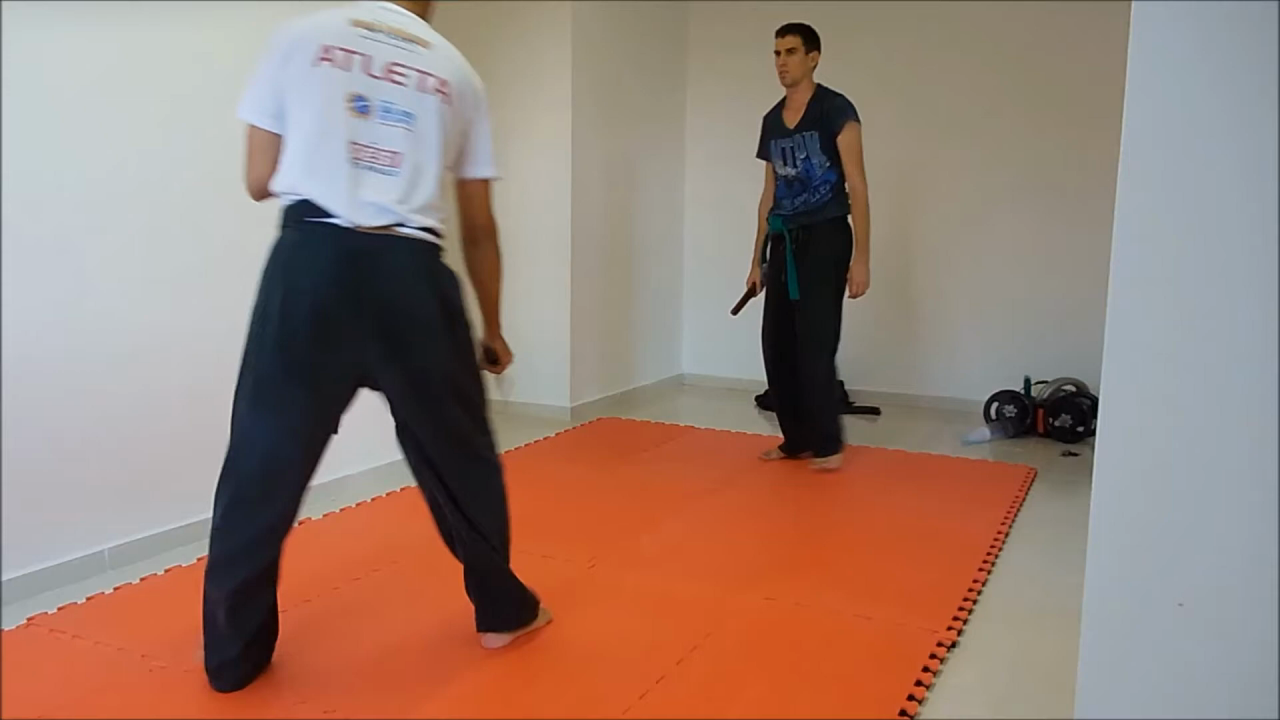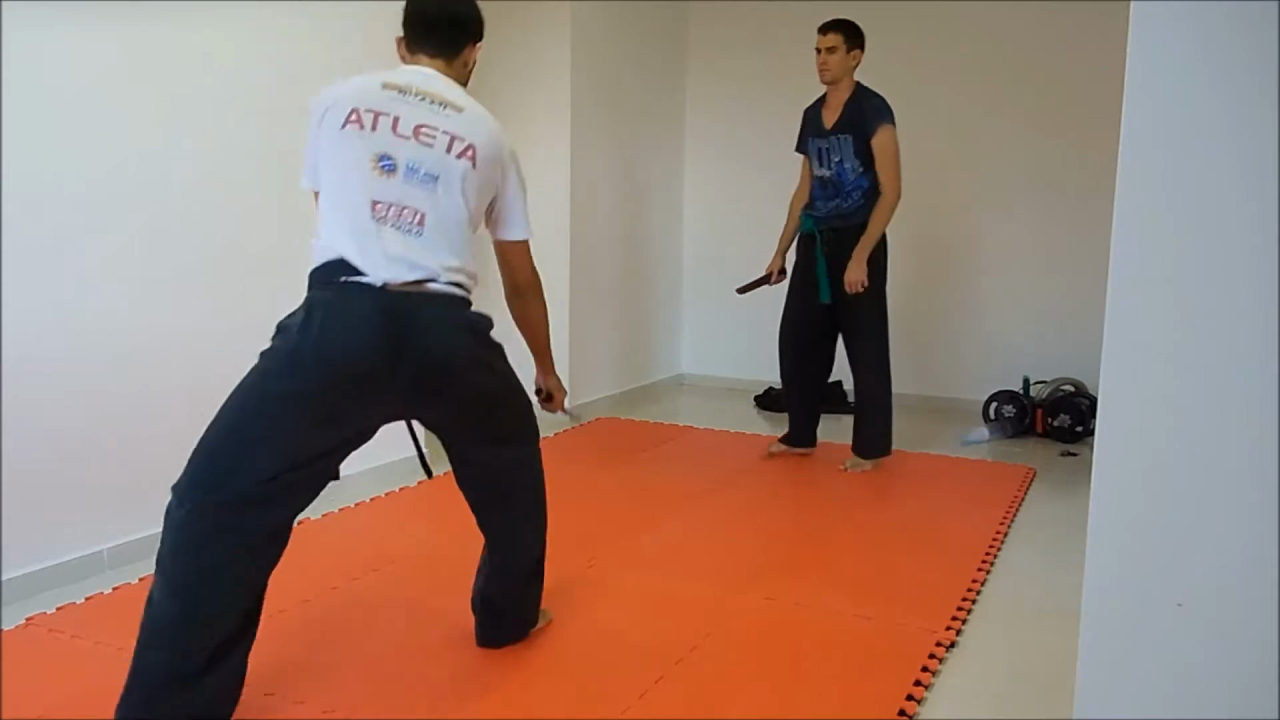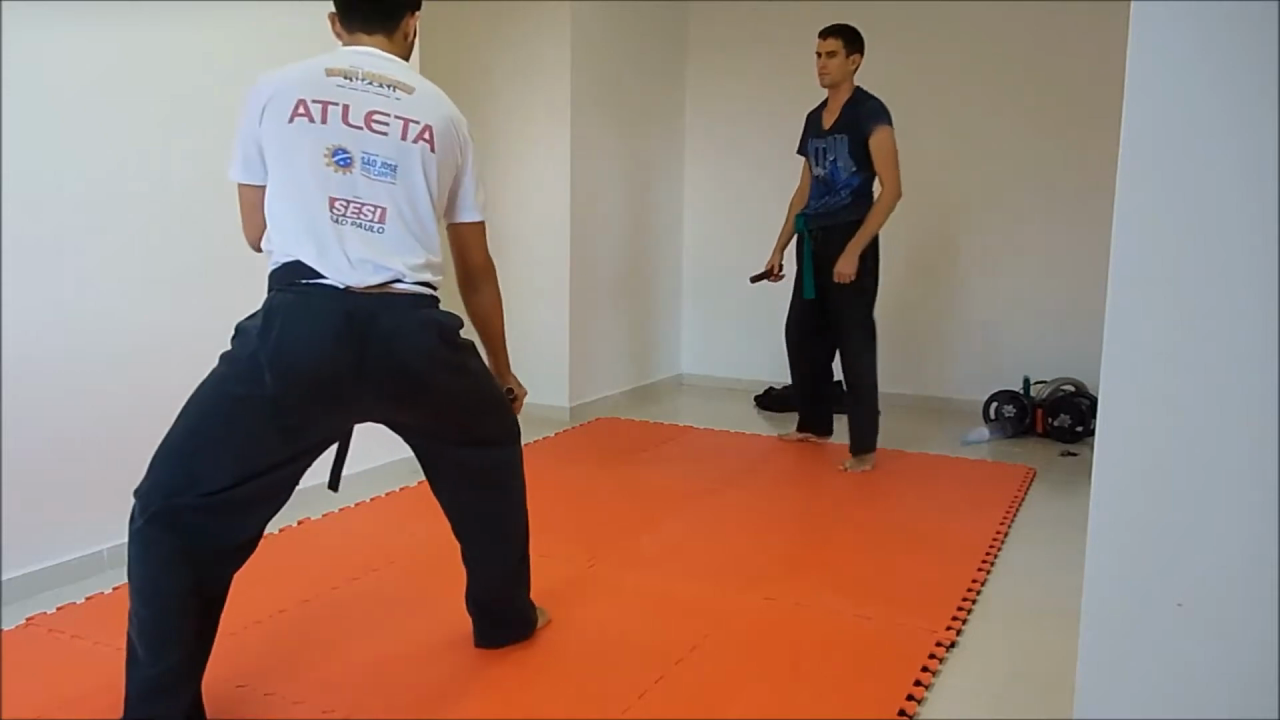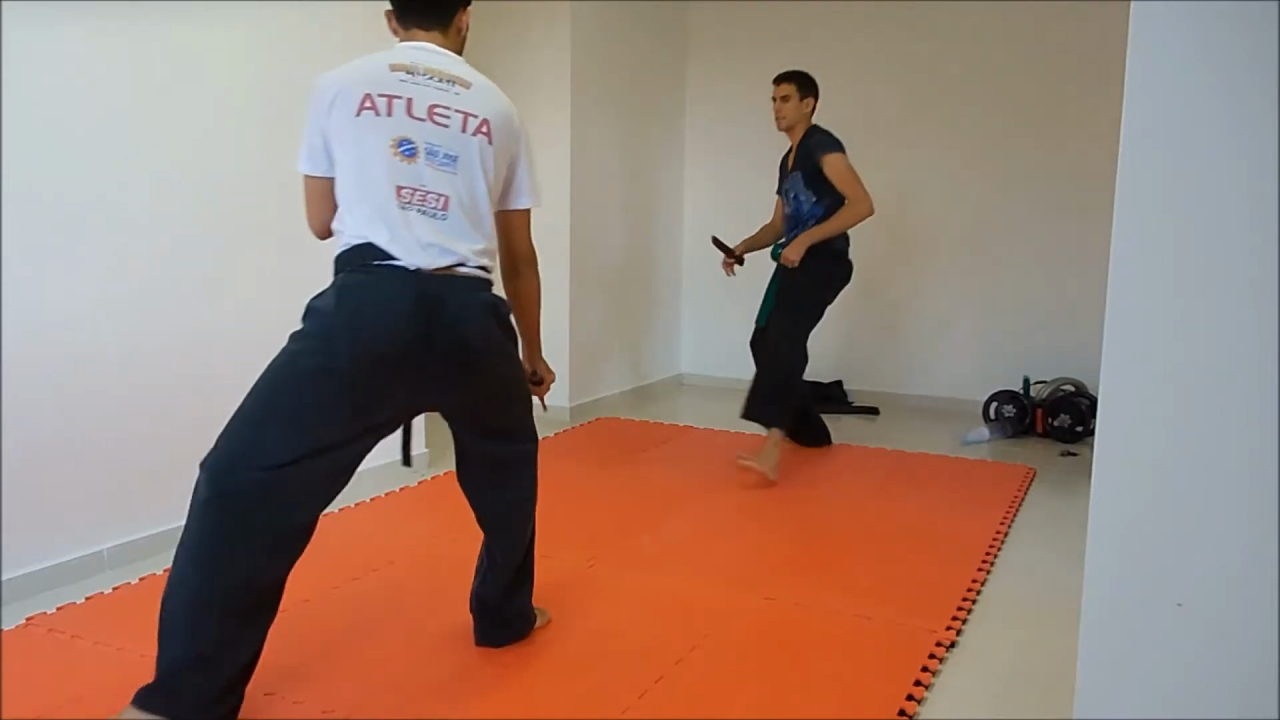
dt=0.5s
person 1, frame 1
right shoulder: (456, 71)
left elbow: (260, 180)
right elbow: (480, 226)
right wrist: (493, 328)
left hip: (310, 265)
right hip: (409, 275)
left knee: (265, 459)
right knee: (459, 449)
left ankle: (236, 653)
right ankle: (502, 610)
person 1, frame 2
left shoulder: (337, 101)
right shoulder: (487, 134)
right elbow: (521, 281)
right wrist: (546, 371)
left hip: (338, 322)
right hip: (440, 332)
left knee: (219, 497)
right knee: (508, 457)
right ankle: (507, 615)
person 1, frame 3
left shoulder: (276, 90)
right shoulder: (441, 113)
left elbow: (257, 232)
right elbow: (477, 270)
right wrist: (503, 371)
left hip: (302, 328)
right hip: (410, 333)
left knee: (176, 508)
right knee: (489, 453)
right ankle: (504, 616)
person 1, frame 4
left shoulder: (342, 84)
right shoulder: (496, 106)
left elbow: (322, 221)
right elbow: (518, 255)
right wrist: (530, 353)
left hip: (368, 309)
right hip: (466, 315)
left knee: (248, 481)
right knee: (507, 456)
right ankle: (505, 614)
person 2, frame 1
left shoulder: (836, 110)
right shoulder: (771, 120)
left elbow: (857, 187)
left wrist: (861, 257)
right wrist: (758, 258)
left hip: (824, 239)
right hip: (783, 243)
left knee: (814, 342)
right knee: (778, 344)
left ankle: (827, 445)
right ankle: (797, 440)
person 2, frame 2
left shoulder: (873, 111)
right shoulder: (811, 115)
left elbow: (890, 191)
left wrist: (861, 256)
right wrist: (781, 250)
left hip: (856, 243)
right hip: (815, 243)
left knee: (865, 347)
right knee: (798, 339)
left ankle: (870, 447)
right ankle: (801, 435)
person 2, frame 3
left shoulder: (870, 113)
right shoulder: (814, 118)
left elbow: (891, 190)
left wrist: (855, 249)
right wrist: (781, 246)
left hip: (849, 240)
right hip: (815, 239)
left knee: (854, 340)
right knee: (802, 333)
left ankle: (864, 447)
right ankle: (815, 423)
person 2, frame 4
left shoulder: (822, 146)
right shoulder: (788, 159)
left elbow: (862, 205)
left wrist: (805, 240)
right wrist: (743, 247)
left hip: (822, 260)
right hip: (796, 260)
left knee: (783, 334)
right knee: (766, 342)
left ankle: (774, 442)
right ankle: (809, 433)
